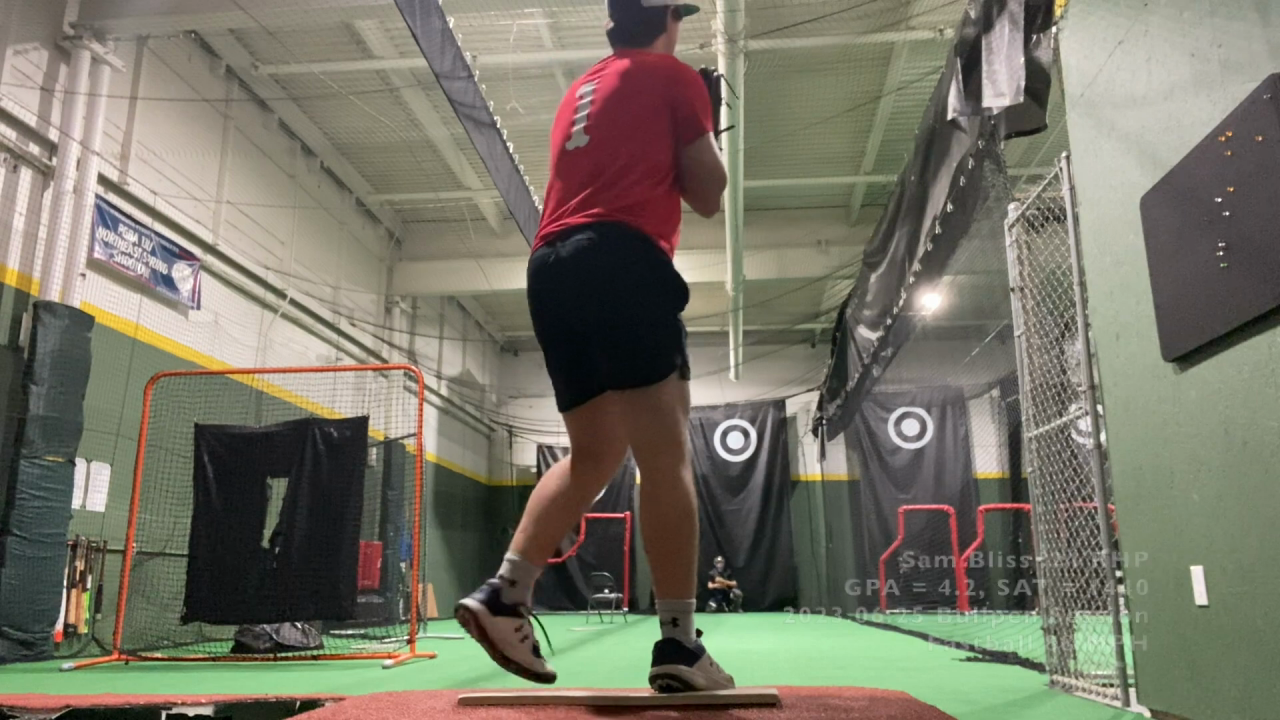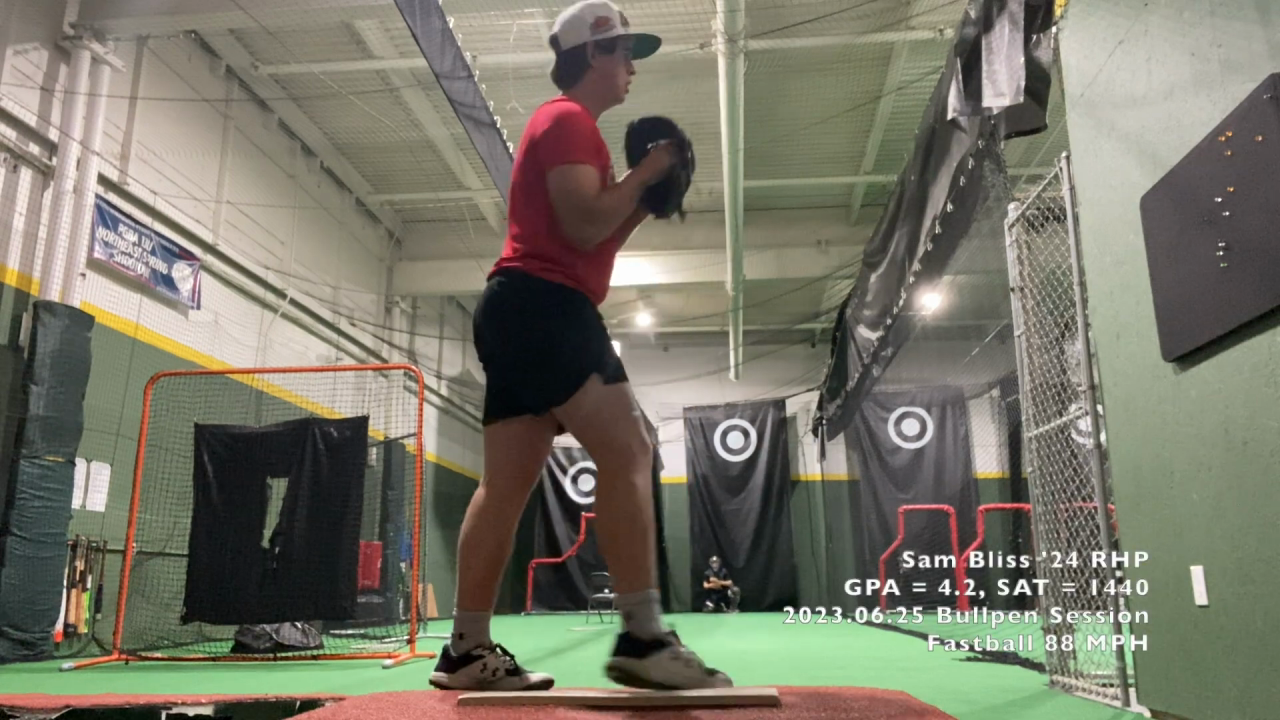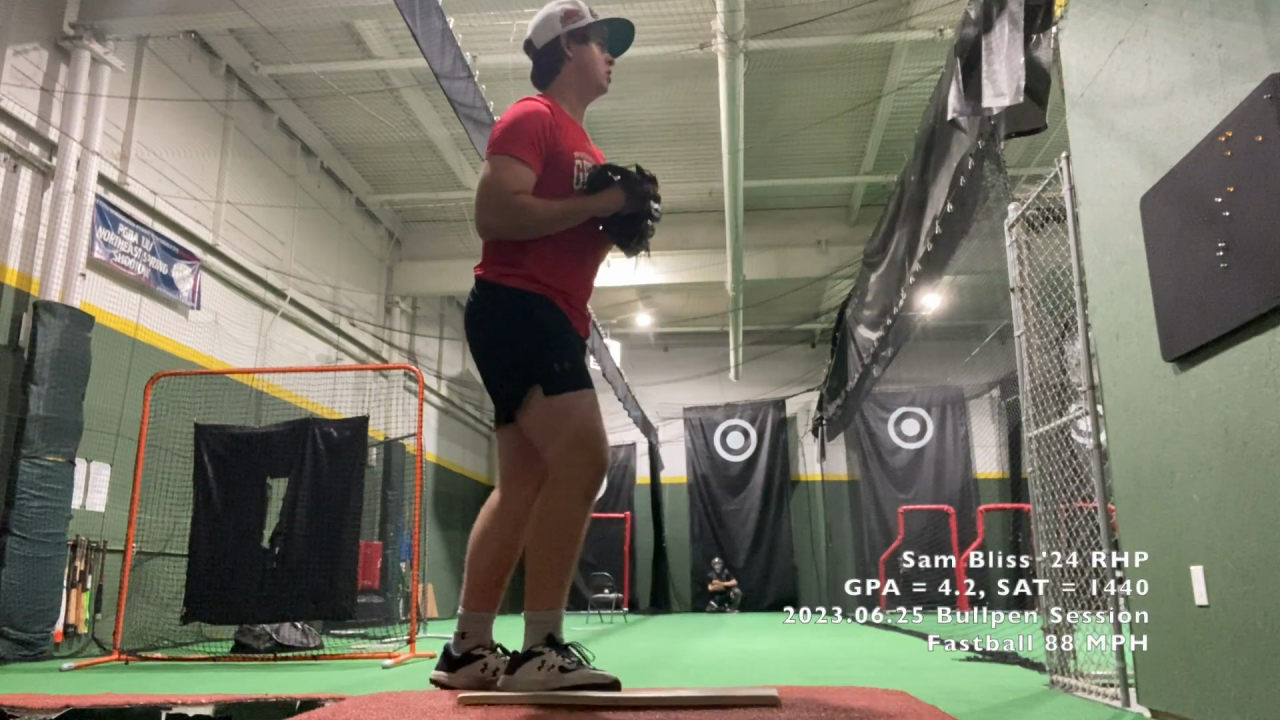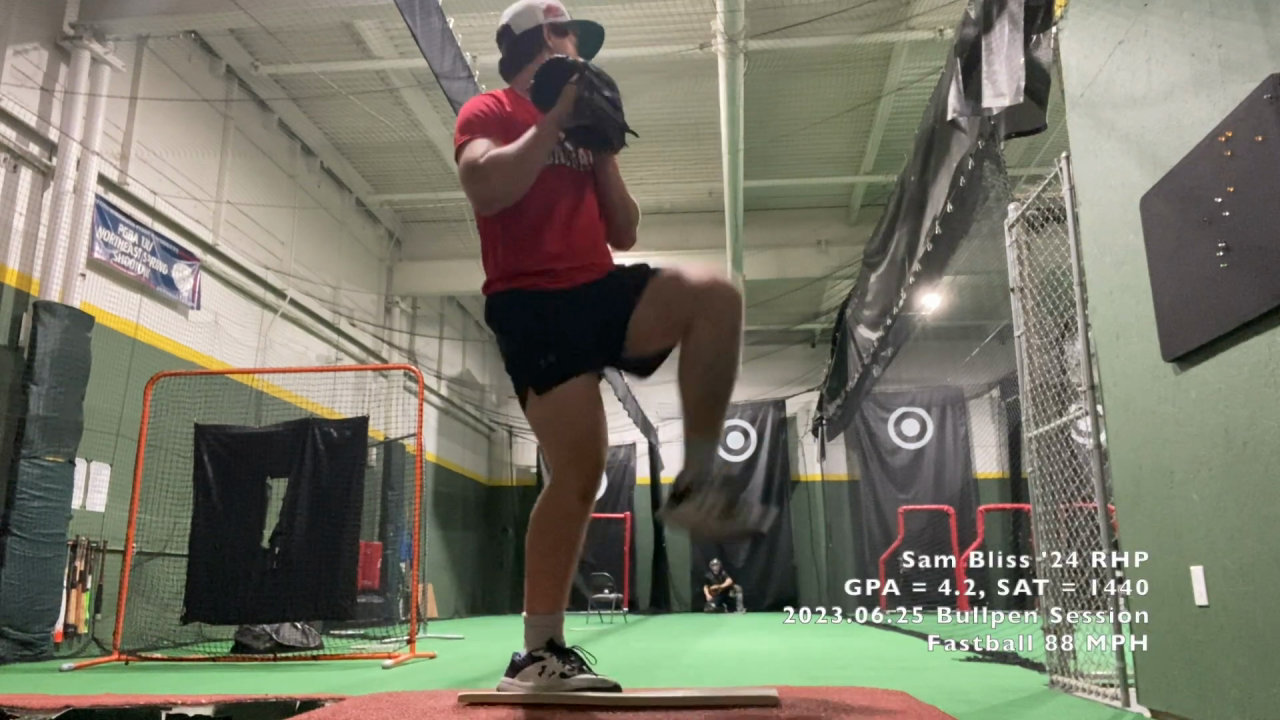
dt=0.4s
person 1, frame 1
left shoulder: (582, 92)
right shoulder: (675, 78)
right elbow: (707, 195)
right wrist: (701, 130)
left hip: (554, 268)
right hip: (622, 266)
left knee: (592, 457)
right knee: (665, 456)
left ankle: (503, 593)
right ankle: (678, 644)
person 1, frame 2
left shoulder: (563, 127)
right shoulder: (568, 122)
left elbow: (593, 238)
right elbow: (584, 226)
left wrist: (640, 197)
right wrist: (646, 174)
left hip: (525, 313)
right hip: (541, 306)
left knee: (505, 483)
right knee: (625, 453)
left ankle: (468, 649)
right ankle: (643, 634)
person 1, frame 3
left shoulder: (584, 146)
right shoulder: (530, 119)
right elbow: (494, 215)
left wrist: (614, 221)
right wrist: (597, 205)
left hip: (554, 321)
right hip: (516, 311)
left knee: (522, 488)
right knee: (582, 461)
left ankle: (467, 649)
right ankle: (540, 648)
person 1, frame 4
right shoulder: (487, 113)
left elbow: (625, 230)
right elbow: (488, 190)
left wrist: (599, 149)
right wrist: (551, 124)
left hip: (603, 294)
right hip: (532, 303)
left knee: (714, 296)
right knee: (579, 466)
left ankle: (698, 486)
right ankle: (539, 652)
